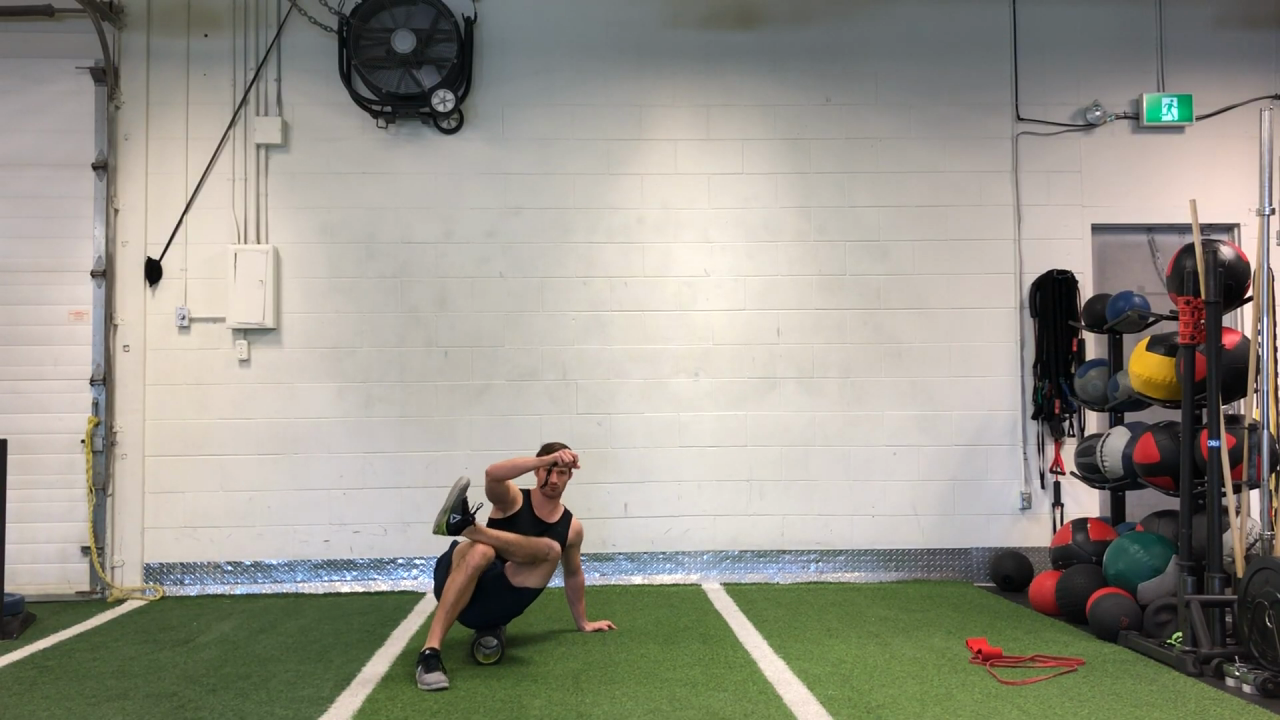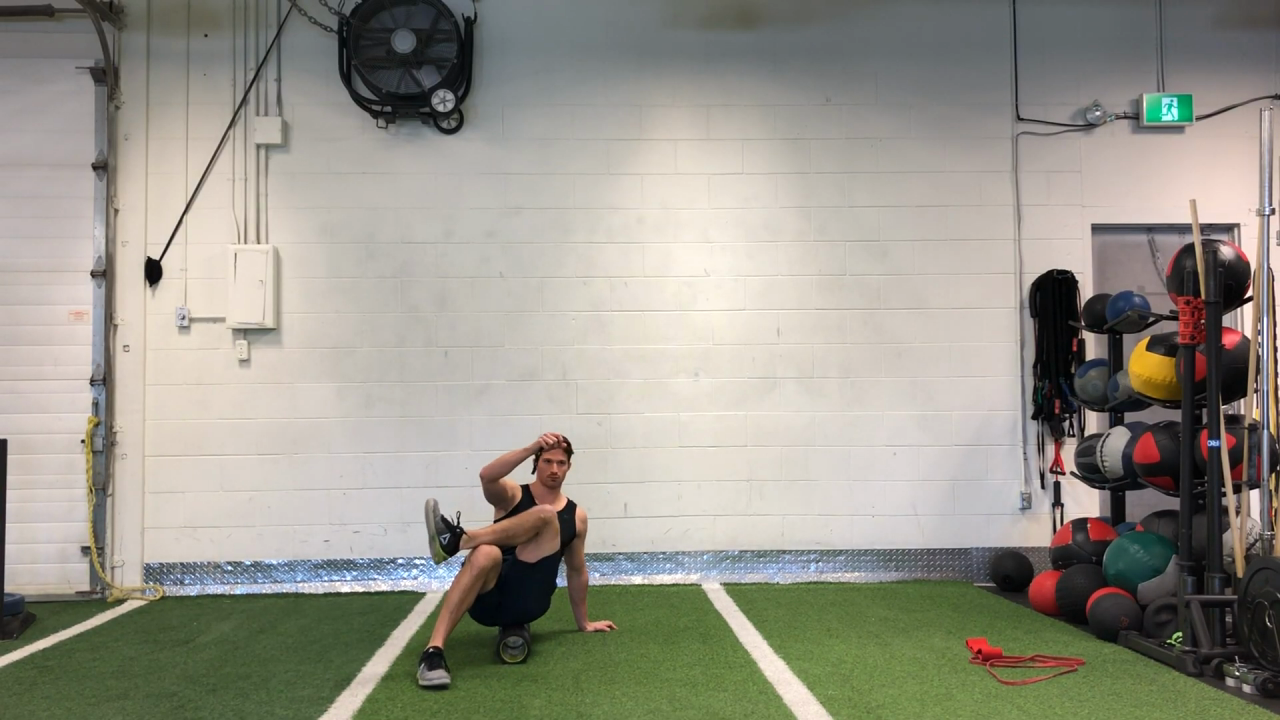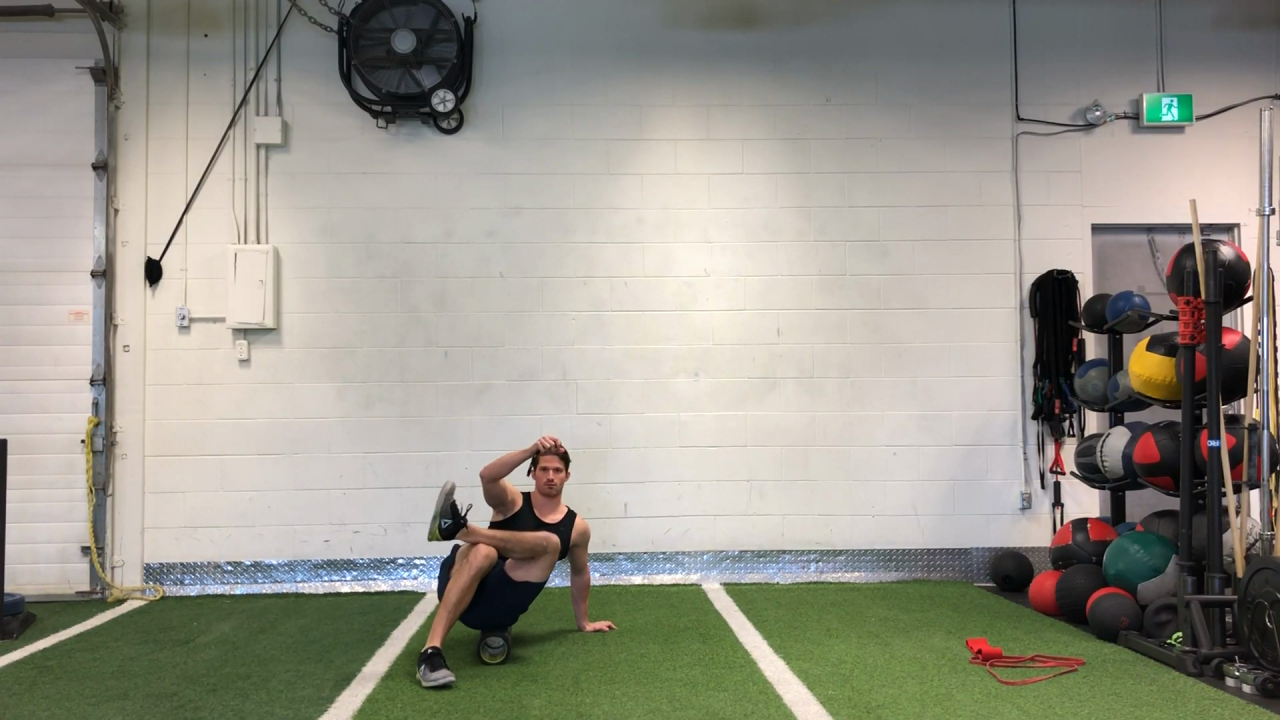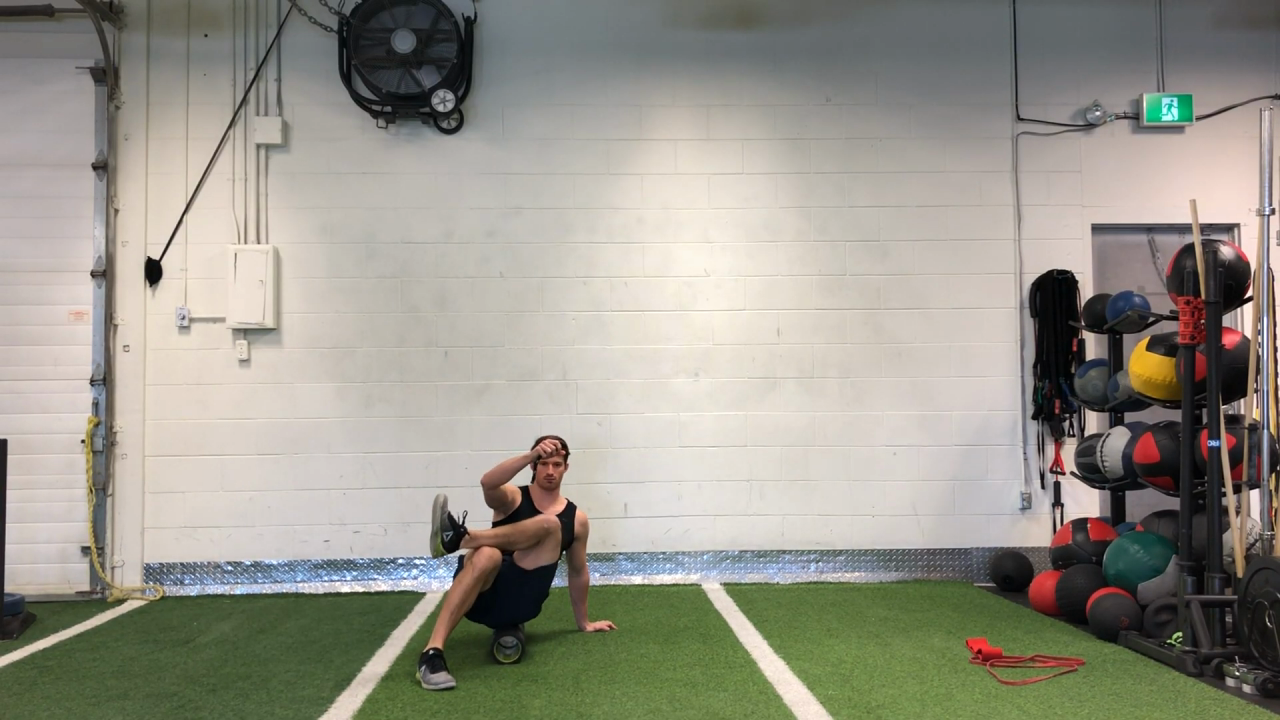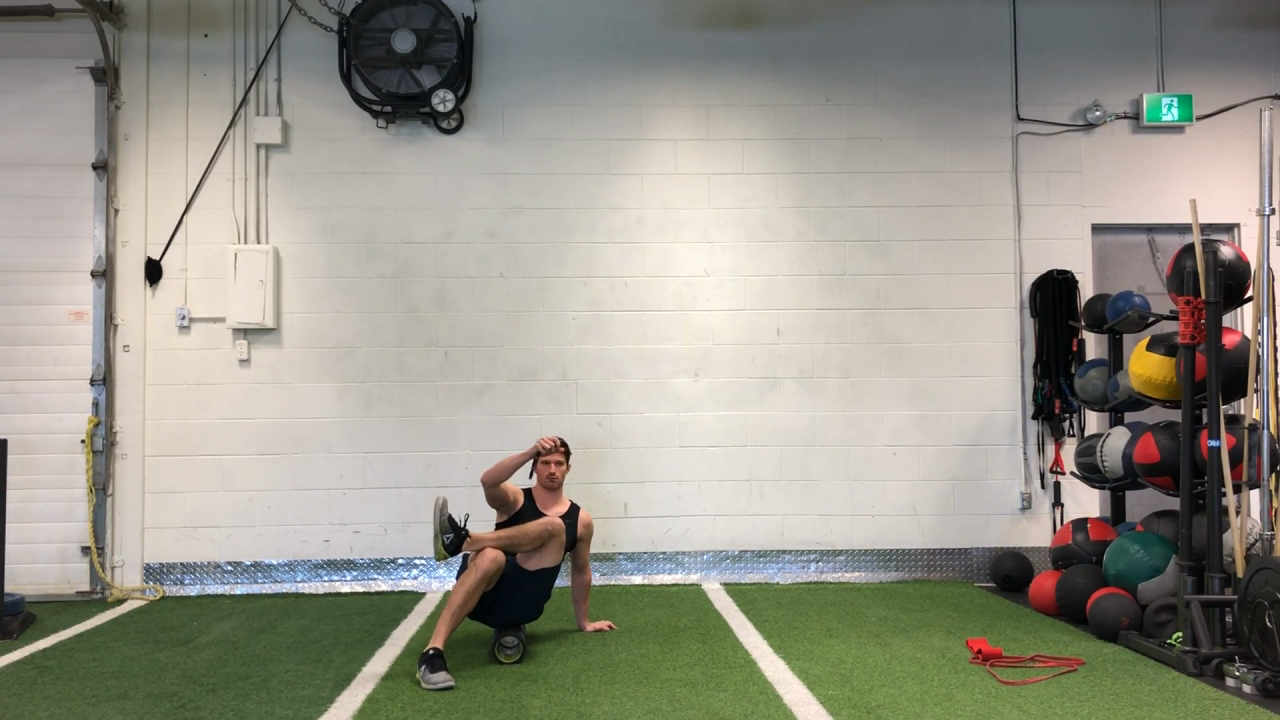
dt=0.4s
person 1, frame 1
left shoulder: (572, 527)
right shoulder: (513, 500)
left elbow: (573, 575)
right elbow: (493, 474)
left wrist: (583, 622)
right wrist: (548, 460)
left hip: (490, 610)
right hip: (456, 580)
left knee: (551, 550)
right knee: (480, 551)
right ankle: (430, 652)
person 1, frame 2
left shoulder: (576, 516)
right shoulder: (512, 495)
left elbow: (577, 572)
right elbow: (487, 476)
left wrist: (584, 623)
right wrist: (534, 446)
left hip: (527, 602)
right hip: (488, 596)
left knee: (546, 515)
right knee: (486, 554)
right ankle: (434, 652)
person 1, frame 3
left shoulder: (577, 527)
right shoulder: (512, 501)
left elbow: (580, 573)
right elbow: (487, 476)
left wrist: (583, 622)
right wrist: (532, 450)
left hip: (498, 609)
right hip: (466, 587)
left knee: (550, 543)
right knee: (482, 553)
right ankle: (431, 651)
person 1, frame 4
left shoulder: (577, 520)
right shoulder: (512, 498)
left elbow: (578, 572)
right elbow: (488, 483)
left wrist: (583, 622)
right wrist: (531, 455)
left hip: (516, 605)
right hip: (481, 594)
left knee: (549, 525)
right knee: (487, 555)
right ankle: (433, 652)
person 1, frame 5
left shoulder: (581, 521)
right shoulder: (515, 499)
left elbow: (581, 572)
right elbow: (488, 481)
left wrist: (584, 622)
right wrist: (531, 451)
left hip: (522, 606)
right hip: (486, 594)
left knee: (554, 527)
right knee: (490, 557)
right ankle: (433, 652)
